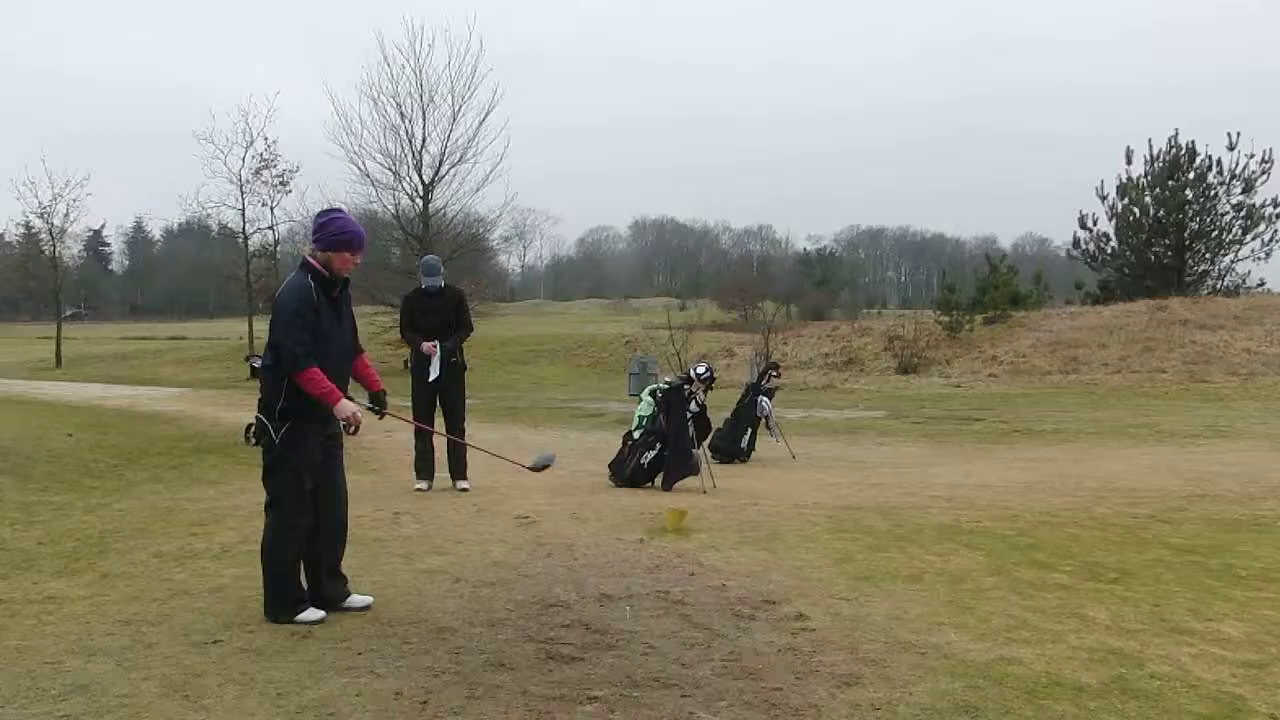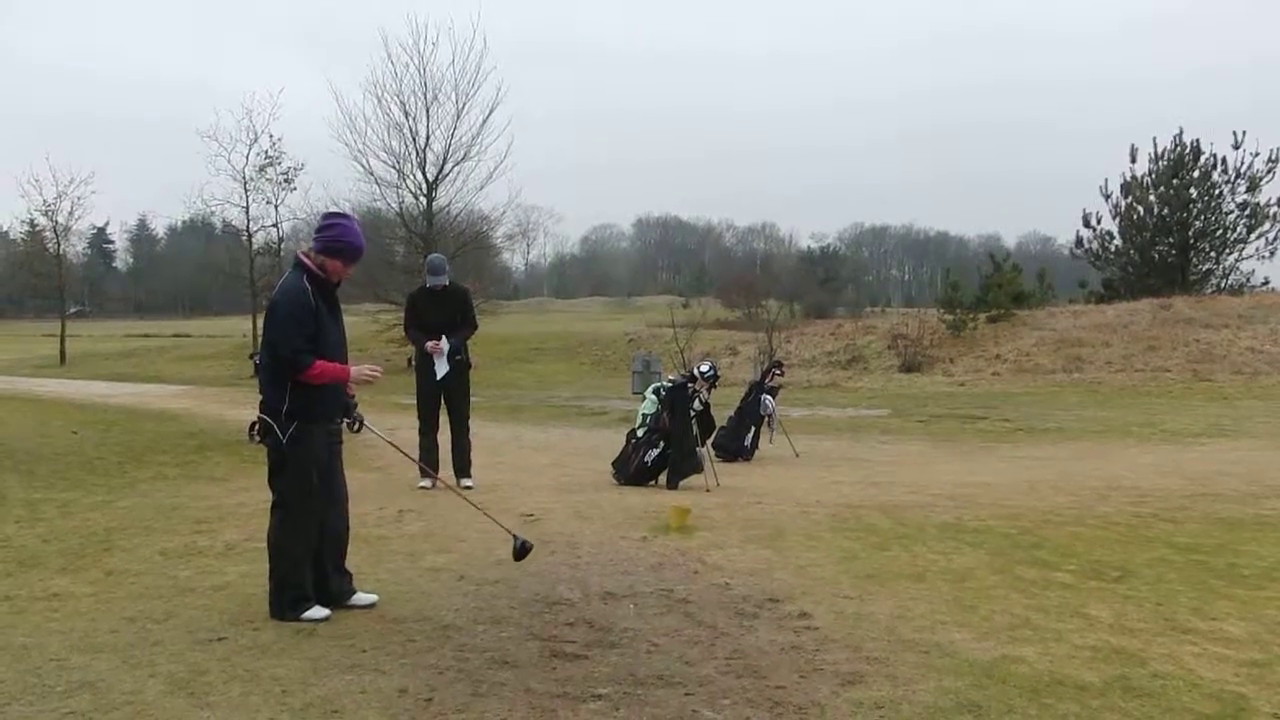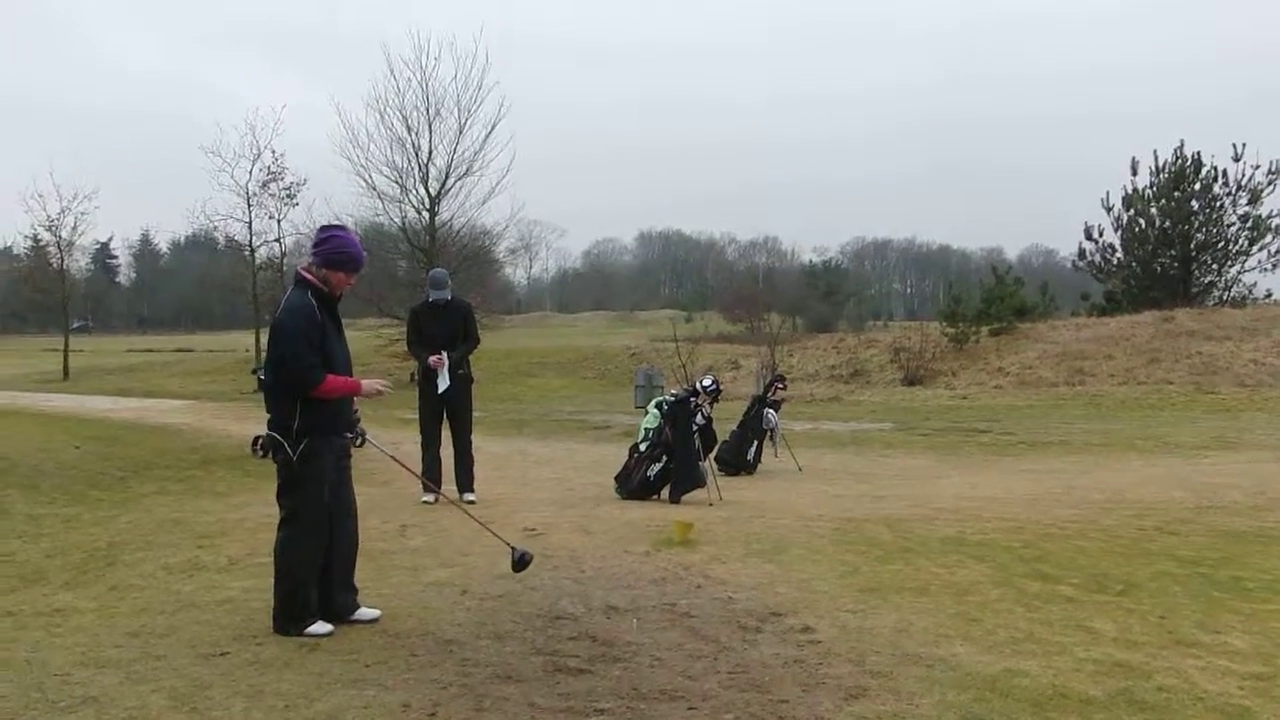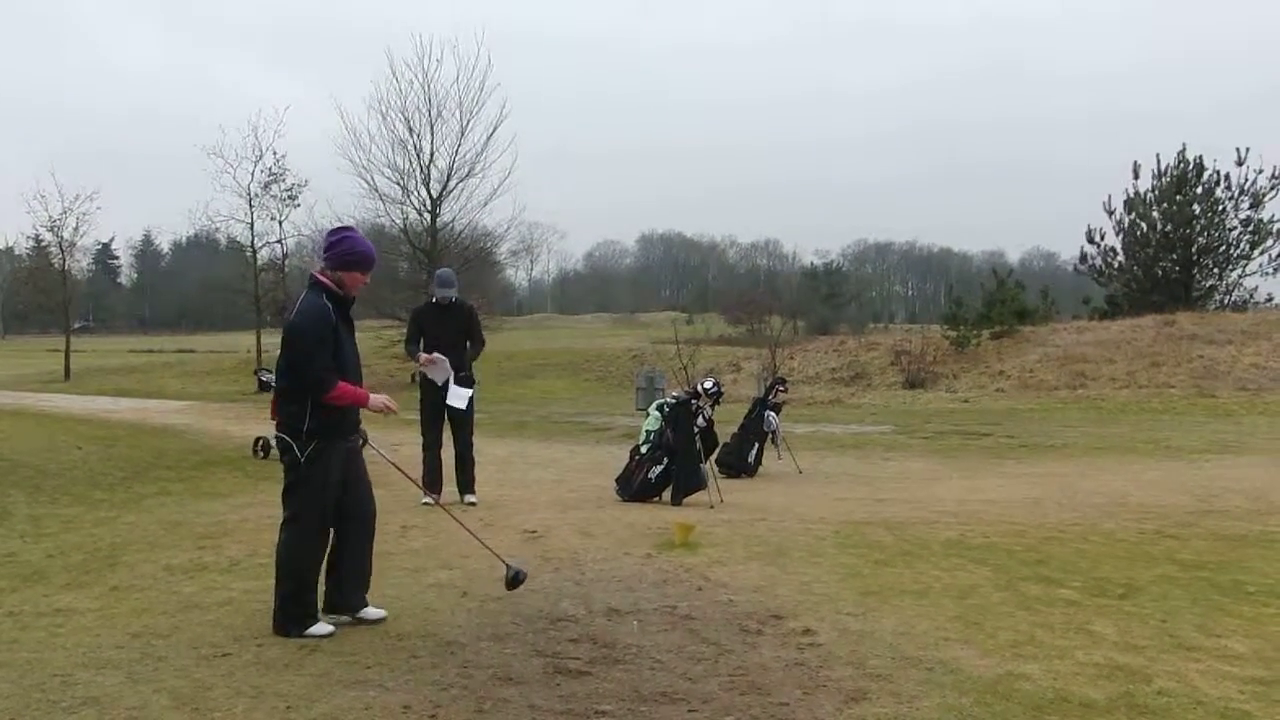
dt=1s
person 1, frame 1
left shoulder: (338, 290)
right shoulder: (298, 292)
left elbow: (350, 350)
right elbow: (296, 361)
left wrist: (374, 388)
right wrist: (336, 401)
left hip: (324, 419)
right hip: (290, 420)
left knee: (331, 508)
right knee: (290, 513)
left ankle: (329, 589)
right ankle: (284, 602)
person 1, frame 2
left shoulder: (323, 288)
right shoulder: (293, 293)
right elbow: (295, 362)
left wrist: (342, 393)
right wrist: (347, 374)
left hip: (323, 418)
right hip: (293, 421)
left knee: (332, 506)
right knee: (296, 510)
left ankle: (333, 587)
right ankle: (290, 600)
person 1, frame 3
left shoulder: (324, 303)
right shoulder: (298, 309)
right elbow: (306, 379)
left wrist: (346, 408)
right wrist: (357, 387)
left hip: (329, 433)
right hip: (302, 437)
left knee: (341, 521)
right knee: (304, 525)
left ankle: (338, 602)
right ankle: (294, 615)
person 1, frame 4
left shoulder: (334, 307)
right shoulder: (312, 312)
right elbow: (318, 382)
left wrist: (357, 408)
right wrist: (366, 399)
left hip: (338, 434)
right hip: (310, 438)
left knee: (358, 515)
right knee: (306, 527)
left ankle: (346, 601)
right ankle: (294, 617)
person 2, frame 1
left shoulder: (456, 295)
right shoulder: (411, 299)
left elbow: (466, 327)
right elbow: (405, 331)
left wrist: (448, 346)
right wrist: (420, 344)
left hip: (452, 363)
right hip: (422, 365)
left knee: (455, 422)
right knee: (422, 422)
left ankle: (459, 476)
right ankle: (424, 476)
person 2, frame 2
left shoulder: (461, 294)
right shoulder: (415, 297)
left elbow: (471, 325)
right elbow: (410, 330)
left wrist: (453, 343)
right wrist: (425, 344)
left hip: (456, 361)
right hip: (426, 363)
left knee: (460, 419)
right knee: (427, 421)
left ankle: (463, 473)
right ankle: (428, 473)
person 2, frame 3
left shoulder: (463, 308)
right shoulder: (418, 311)
left elbow: (473, 340)
right elbow: (412, 344)
left wrist: (454, 357)
right wrist: (427, 358)
left hip: (459, 376)
right hip: (429, 378)
left knee: (462, 435)
right knee: (430, 436)
left ankle: (466, 488)
right ankle: (430, 488)
person 2, frame 4
left shoulder: (467, 311)
right shoulder: (421, 312)
left elbow: (478, 341)
right elbow: (410, 343)
left wrist: (467, 359)
right wrist: (419, 356)
left hip: (460, 379)
right hip: (431, 381)
left knee: (464, 437)
right knee: (431, 438)
left ankle: (467, 489)
right ankle: (431, 490)
